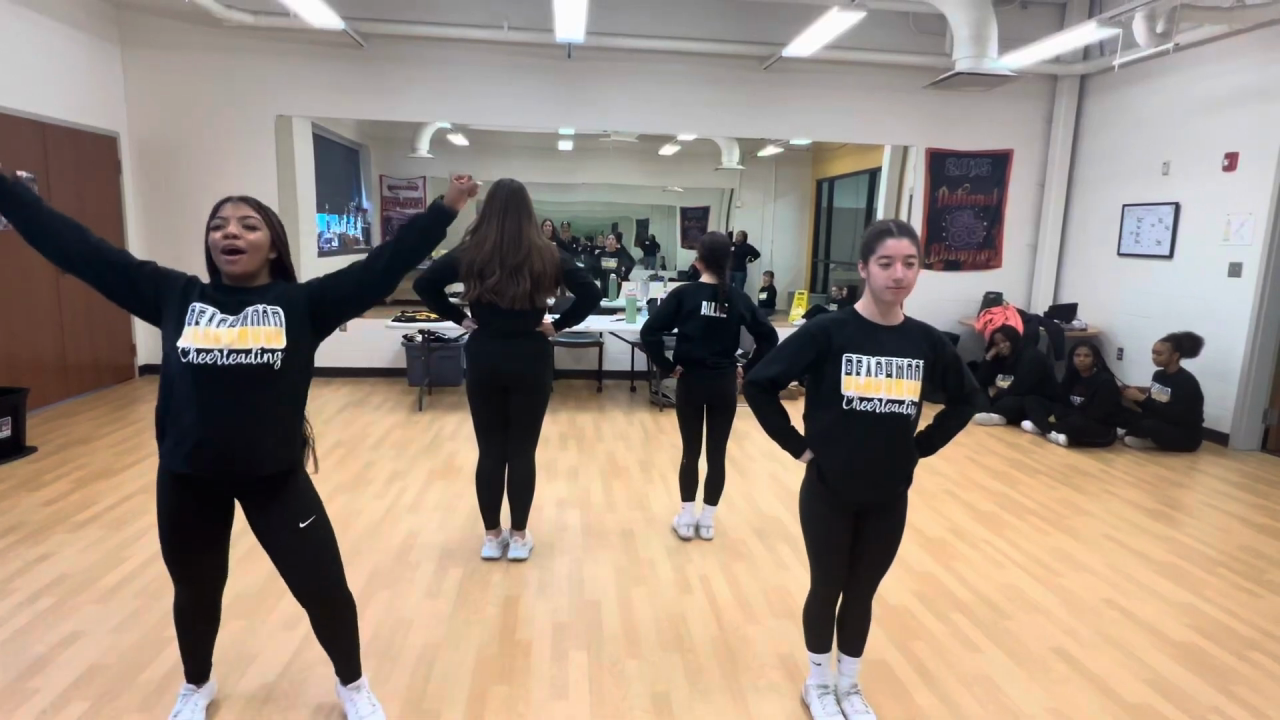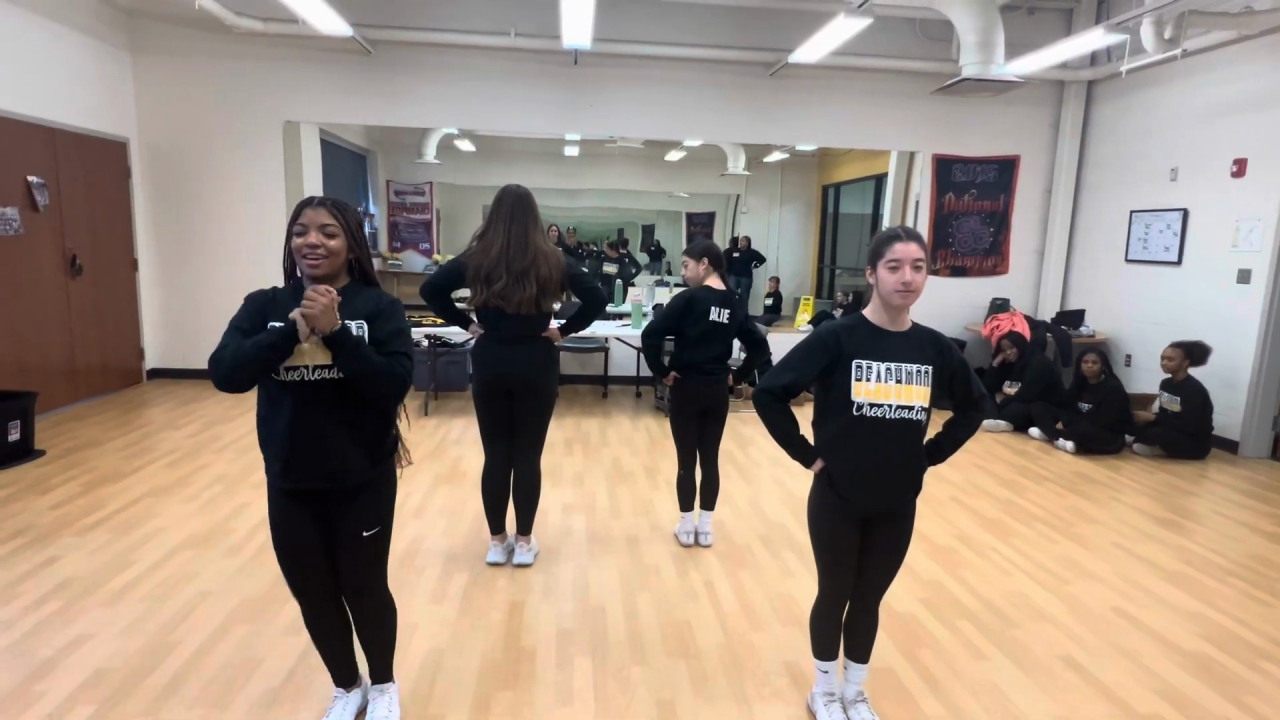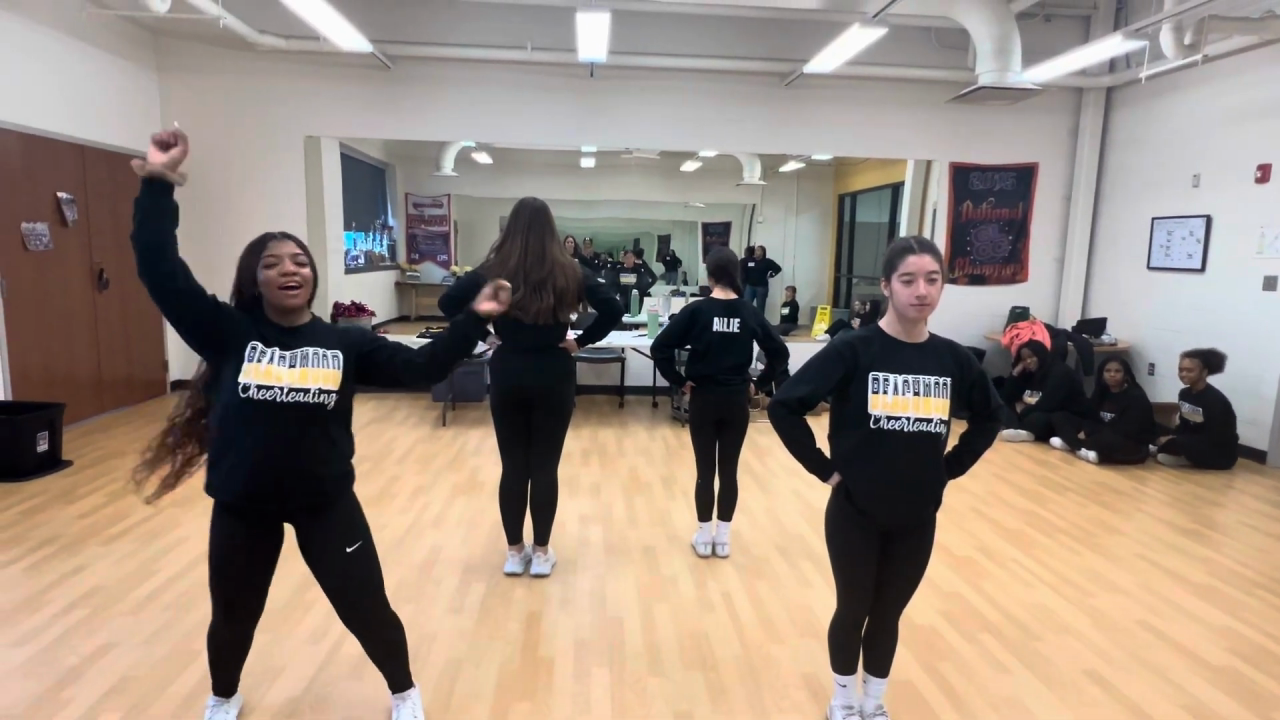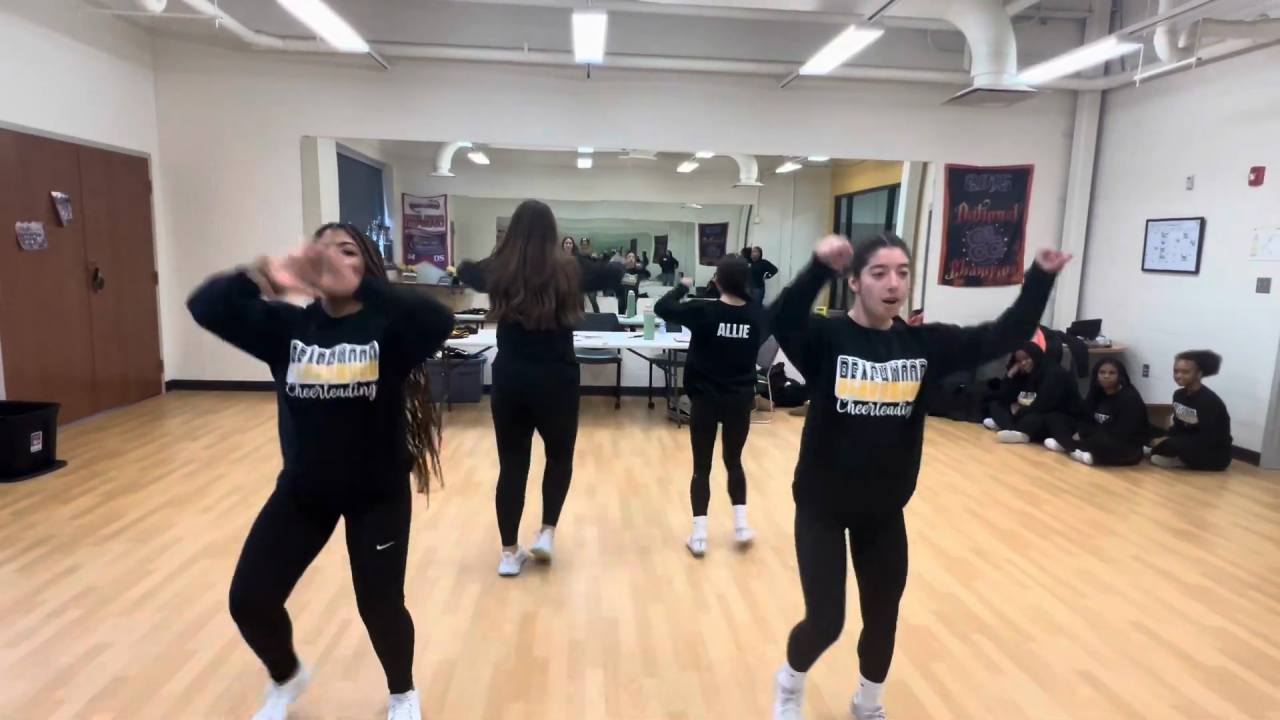
dt=1s
person 1, frame 1
left shoulder: (302, 304)
right shoulder: (175, 296)
left elbow: (382, 268)
right elbow: (80, 250)
left wrist: (443, 210)
left hip: (277, 478)
right hip: (189, 479)
left knee: (325, 590)
right knee: (196, 592)
person 1, frame 2
left shoulder: (379, 308)
right shoulder: (264, 307)
left elbow: (393, 386)
right elbow: (225, 373)
left wrist: (336, 333)
right wrist: (293, 333)
left hip: (363, 479)
right hip: (291, 481)
left knee: (364, 588)
right knee: (313, 595)
person 1, frame 3
left shoulder: (345, 342)
right shoulder: (229, 335)
left elbow: (420, 366)
right elbow: (162, 271)
left wrist: (472, 320)
right wrist: (159, 184)
left hip: (326, 504)
right hip: (243, 506)
left knee: (367, 611)
right knee: (233, 617)
person 1, frame 4
left shoulder: (394, 327)
right shoulder: (283, 323)
left elbow: (437, 321)
right elbow: (205, 307)
left wrist: (362, 290)
right wrist: (258, 277)
left hip: (378, 493)
right hip: (302, 492)
left knee: (380, 607)
right knee: (249, 599)
right ankle: (286, 679)
person 2, frame 1
left shoulder: (927, 341)
right shoulder: (827, 331)
left elbow: (966, 399)
right elbow: (758, 384)
left wrist: (922, 446)
right wrist: (797, 444)
left hip: (889, 496)
right hip: (828, 492)
left knee: (862, 593)
right knee: (826, 588)
person 2, frame 2
left shoulder: (935, 347)
right shoulder: (836, 338)
left elbow: (973, 406)
right elbow: (768, 393)
left wrist: (931, 455)
right wrist: (808, 454)
left hip: (898, 504)
right hip: (837, 499)
left knee: (869, 600)
right knee: (834, 595)
person 2, frame 3
left shoulder: (954, 358)
right shoulder: (852, 350)
left elbow: (988, 418)
right elbow: (784, 406)
left wrist: (949, 469)
right wrist: (824, 467)
left hip: (918, 517)
right hip: (856, 512)
left knee: (889, 613)
right knee: (853, 610)
person 2, frame 4
left shoulder: (928, 342)
right shoulder: (824, 336)
left elbow: (1004, 336)
right elbow: (781, 318)
left wrist: (1040, 276)
right wrist: (820, 266)
left hip: (884, 508)
right hip: (821, 504)
left knee: (883, 621)
right knee: (825, 622)
person 3, frame 1
left shoulder: (470, 254)
right shoulder: (545, 256)
left elbow: (424, 284)
right elbow: (591, 293)
left wrist: (459, 318)
right wrist: (558, 324)
left hip: (484, 359)
right hip: (530, 360)
left knee: (489, 451)
right knee: (522, 452)
left ankle: (492, 536)
right ankle: (518, 536)
person 3, frame 2
left shoulder: (476, 259)
right shoulder: (552, 261)
left elbow: (430, 289)
right elbow: (597, 298)
left wrist: (466, 323)
right wrist: (564, 329)
left hip: (490, 364)
right hip: (536, 365)
left knee: (495, 455)
right knee: (528, 456)
left ankle: (497, 541)
right ankle: (524, 542)
person 3, frame 3
left shoulder: (494, 271)
right shoulder: (568, 272)
left elbow: (448, 301)
right elbow: (613, 309)
right wrist: (581, 341)
left hip: (507, 375)
right hip: (553, 376)
left knee: (513, 466)
right knee: (545, 466)
left ankle: (514, 551)
right ankle: (541, 552)
person 3, frame 4
left shoulder: (497, 271)
right shoulder: (569, 271)
left elbow: (467, 273)
right elbow: (611, 275)
left wrist: (471, 272)
right wrist: (615, 267)
left hip: (510, 379)
right hip: (556, 379)
left knee: (512, 465)
right knee: (560, 458)
left ankle: (509, 552)
right ankle: (546, 533)
person 4, frame 1
left shoulder: (684, 294)
right shoulder: (738, 299)
left elbow: (650, 332)
right elbow: (769, 337)
left wrist: (667, 366)
right wrist: (747, 369)
left hip: (690, 381)
right hip: (725, 383)
left knee: (690, 451)
right knee: (717, 453)
left ankle: (686, 517)
right ankle: (707, 519)
person 4, frame 2
left shoulder: (690, 298)
right shoulder: (734, 304)
left elbow: (651, 334)
right elbow: (760, 347)
left wrist: (662, 371)
right wrist: (737, 375)
left hip: (686, 388)
right hip: (718, 390)
left knee: (686, 460)
right knee: (710, 459)
left ankle: (686, 526)
right ankle: (705, 526)
person 4, frame 3
left shoulder: (696, 311)
right shoulder: (750, 312)
left elbow: (660, 347)
right elbow: (779, 352)
left wrist: (679, 381)
right wrist: (759, 383)
left hip: (703, 399)
right hip: (737, 400)
left knee: (705, 470)
right knee: (729, 470)
left ankle: (704, 536)
right ankle: (723, 537)
person 4, frame 4
left shoulder: (703, 311)
right shoulder: (757, 314)
left elbow: (662, 308)
left wrist: (682, 286)
left hip: (707, 400)
right hip: (741, 401)
left knee: (702, 467)
right knee: (733, 462)
left ankle: (699, 534)
right ankle: (742, 524)
